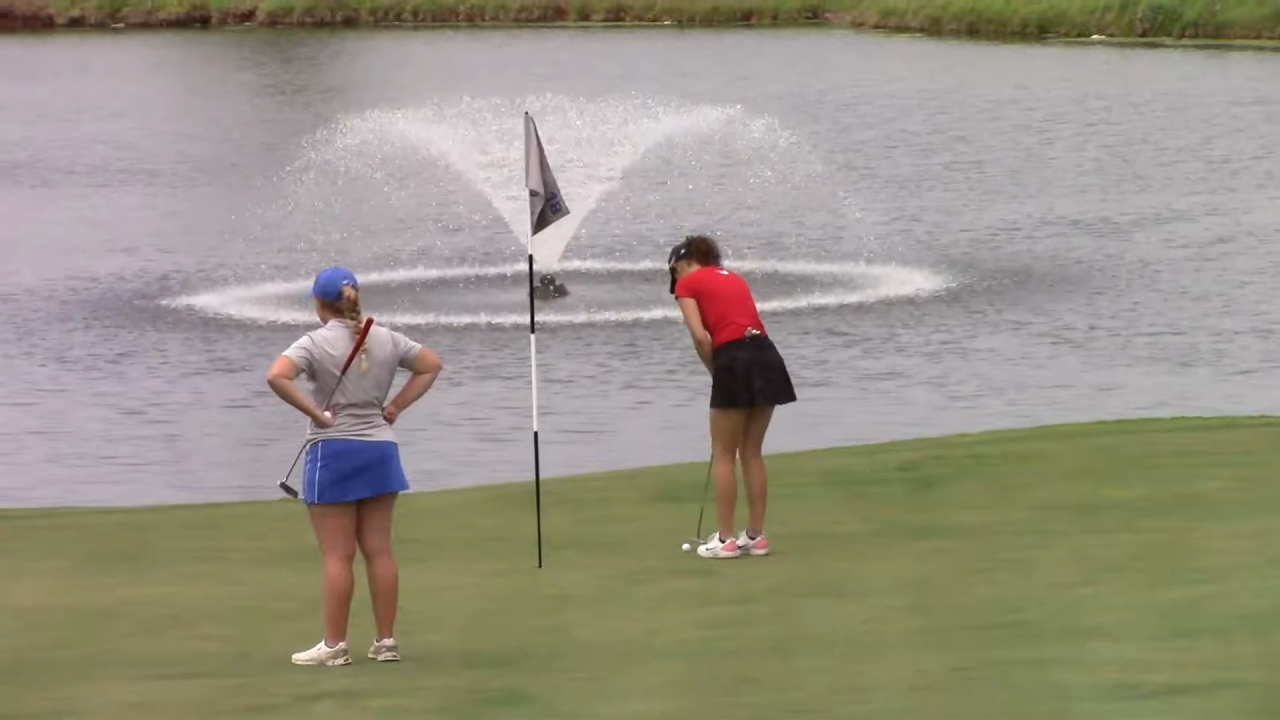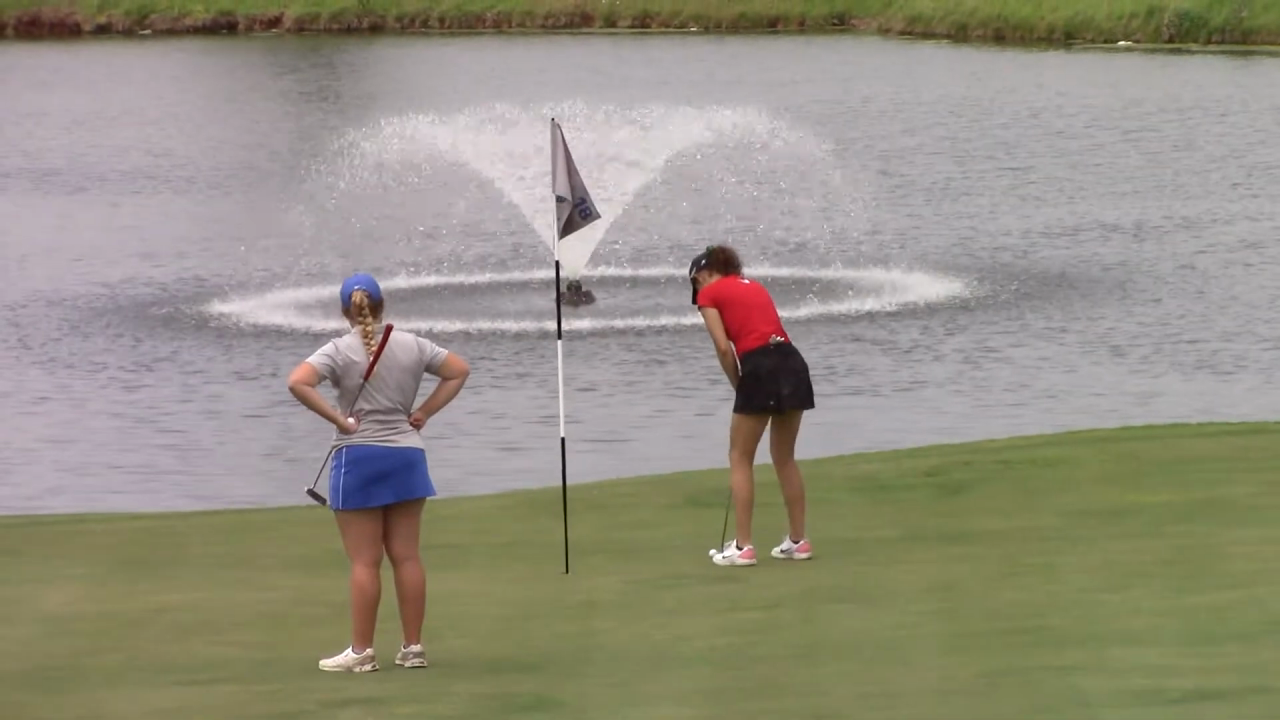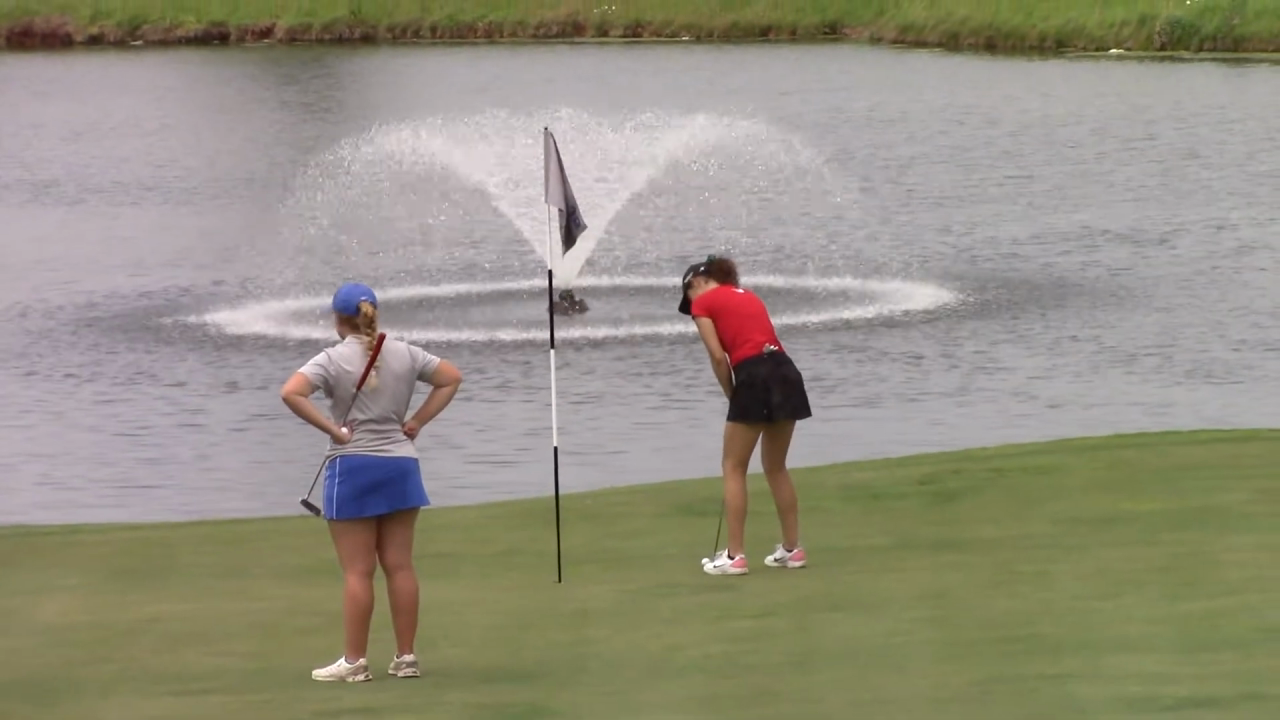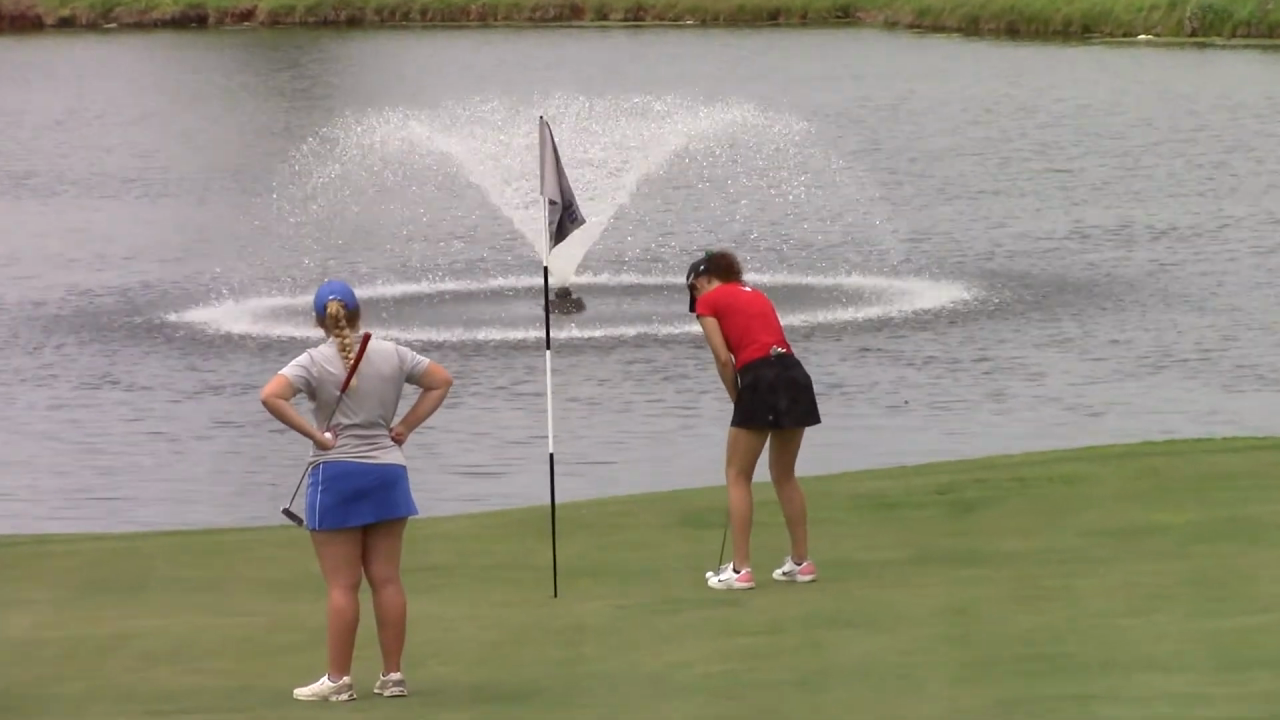
dt=1s
person 1, frame 1
left shoulder: (316, 343)
right shoulder: (385, 339)
left elbow: (277, 377)
right elbow: (432, 365)
left wrist: (314, 414)
right wrist: (396, 406)
left hip: (333, 452)
right hip: (379, 451)
left knee: (337, 556)
right knee: (379, 551)
left ankle: (334, 645)
right ankle: (385, 641)
person 1, frame 2
left shoulder: (339, 350)
right shoulder: (412, 345)
left elbow: (297, 383)
right elbow: (460, 371)
left wrist: (338, 420)
right wrist: (425, 412)
left hip: (359, 459)
right hip: (407, 457)
left knee: (364, 562)
right knee: (406, 556)
left ankle: (362, 652)
right ankle: (413, 647)
person 1, frame 3
left shoulder: (332, 359)
right shoulder: (405, 353)
left elbow: (290, 393)
right elbow: (452, 378)
left wrist: (333, 431)
right wrist: (419, 420)
left hip: (354, 468)
right hip: (401, 466)
left knee: (358, 572)
right knee: (400, 567)
left ankle: (354, 661)
right ankle: (406, 657)
person 1, frame 4
left shoulder: (315, 361)
right shoulder: (392, 354)
left elbow: (270, 396)
right elbow: (442, 381)
left wrist: (315, 436)
right wrist: (407, 426)
left hip: (337, 476)
right hip: (388, 473)
left knee: (342, 586)
right knee: (387, 581)
left ankle: (338, 680)
right ankle: (393, 675)
person 2, frame 1
left shoulder: (686, 284)
right shoulder: (733, 278)
left elbow: (701, 337)
left wrist: (715, 374)
right wrist: (721, 373)
left hip: (735, 361)
right hip: (767, 357)
left knee: (724, 454)
right knee: (751, 452)
left ankle: (726, 539)
right ankle: (755, 536)
person 2, frame 2
left shoulder: (708, 294)
right shoulder: (754, 285)
left elbow: (724, 348)
left wrist: (738, 385)
right wrist: (744, 384)
left hip: (760, 369)
right hip: (792, 364)
left knee: (740, 459)
right knee: (784, 458)
left ankle: (743, 546)
right ankle: (798, 540)
person 2, frame 3
left shoulder: (702, 302)
right shoulder: (748, 296)
left elbow: (719, 357)
left wrist: (732, 396)
right wrist: (738, 396)
left hip: (755, 378)
right hip: (786, 374)
left knee: (733, 468)
right knee: (776, 467)
left ankle: (735, 555)
right ankle: (792, 549)
person 2, frame 4
left shoulder: (707, 301)
right shoulder: (756, 294)
left elbow: (724, 359)
left wrist: (737, 400)
right wrist: (743, 400)
left hip: (761, 382)
right hip: (795, 376)
left knee: (738, 476)
right knee: (784, 475)
left ankle: (740, 569)
right ankle: (801, 562)
